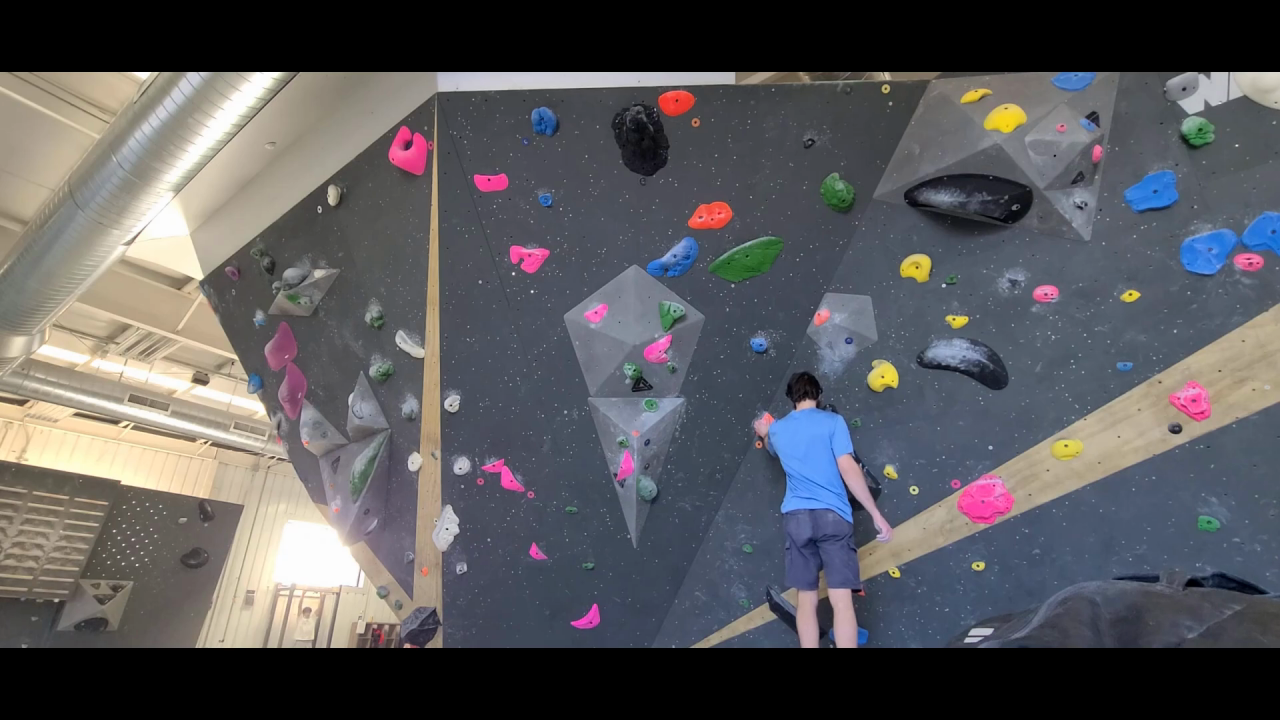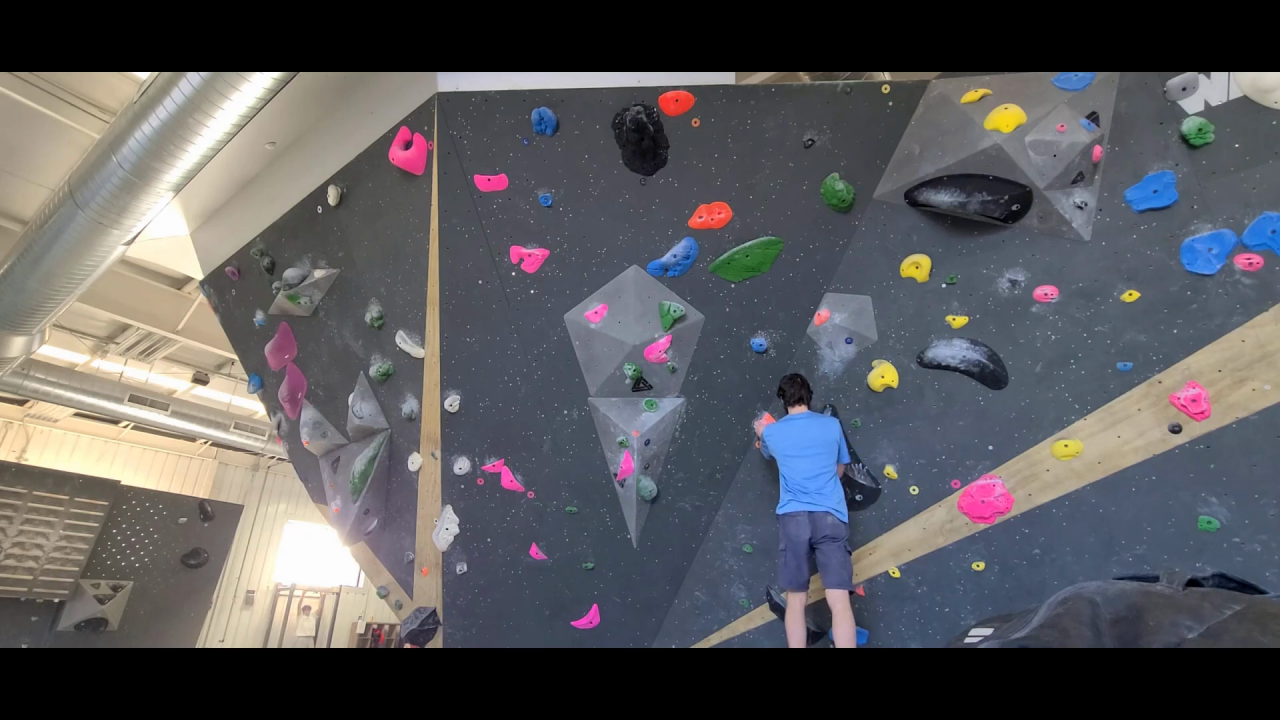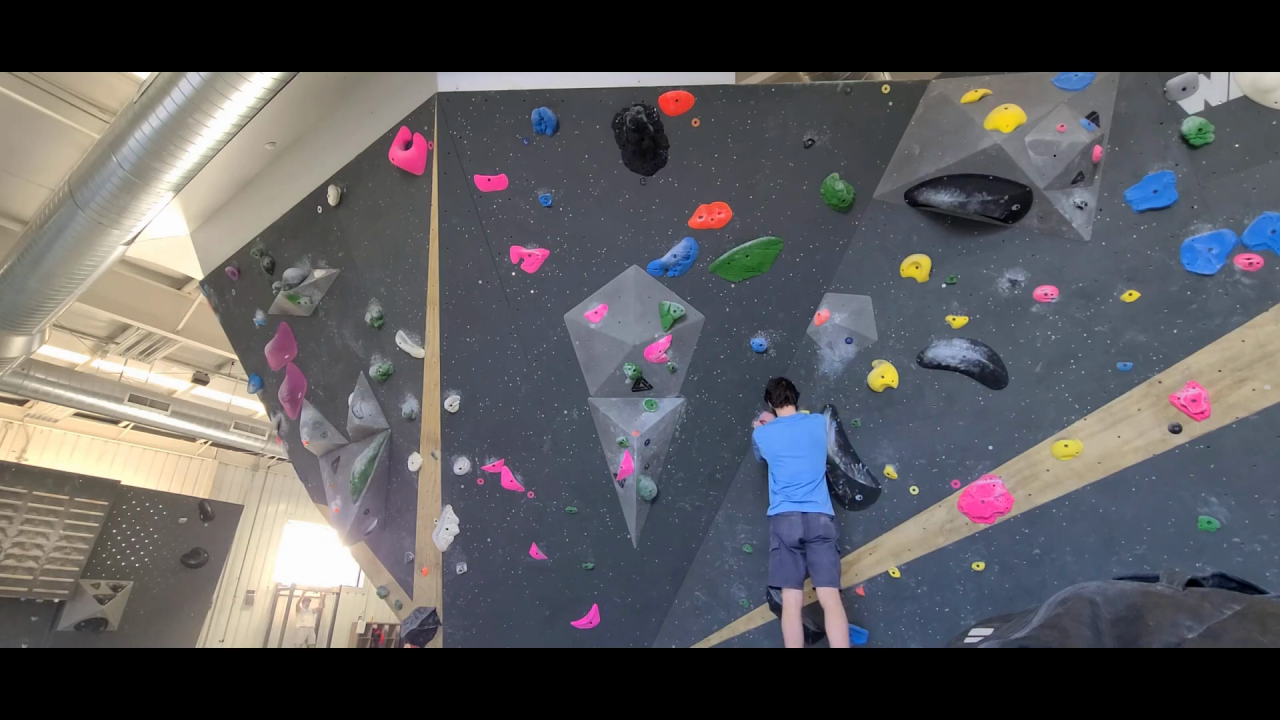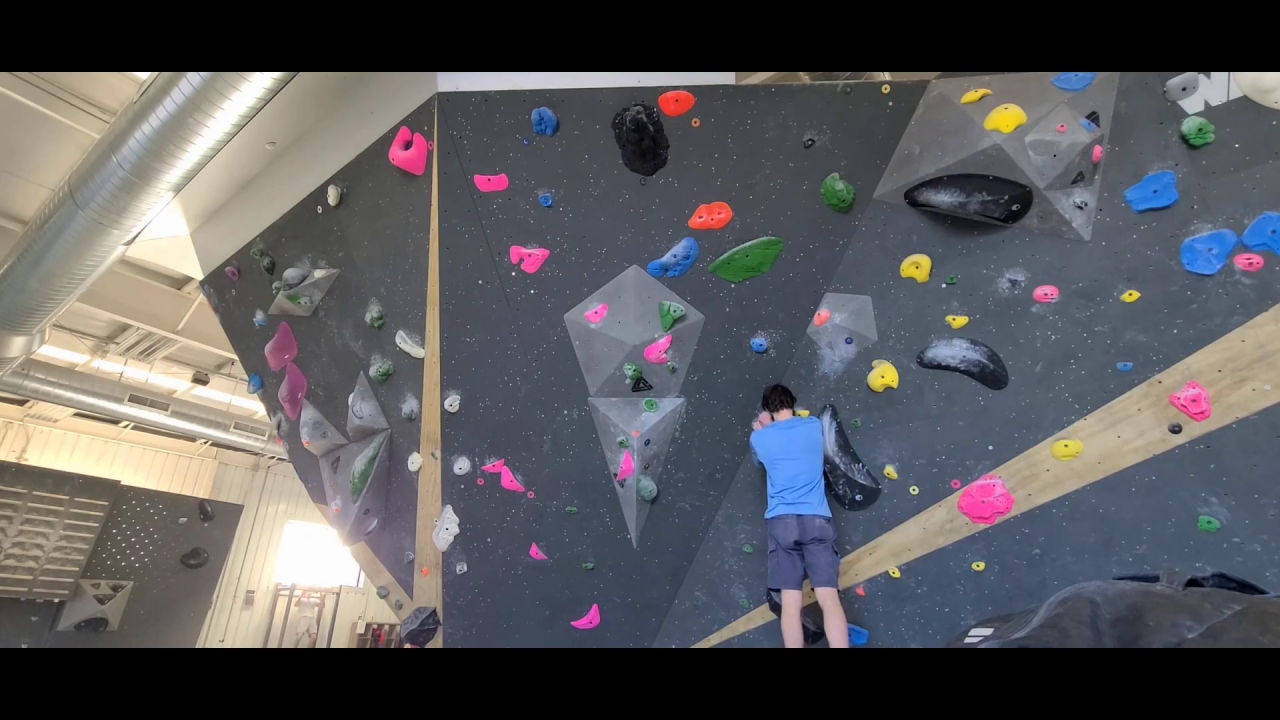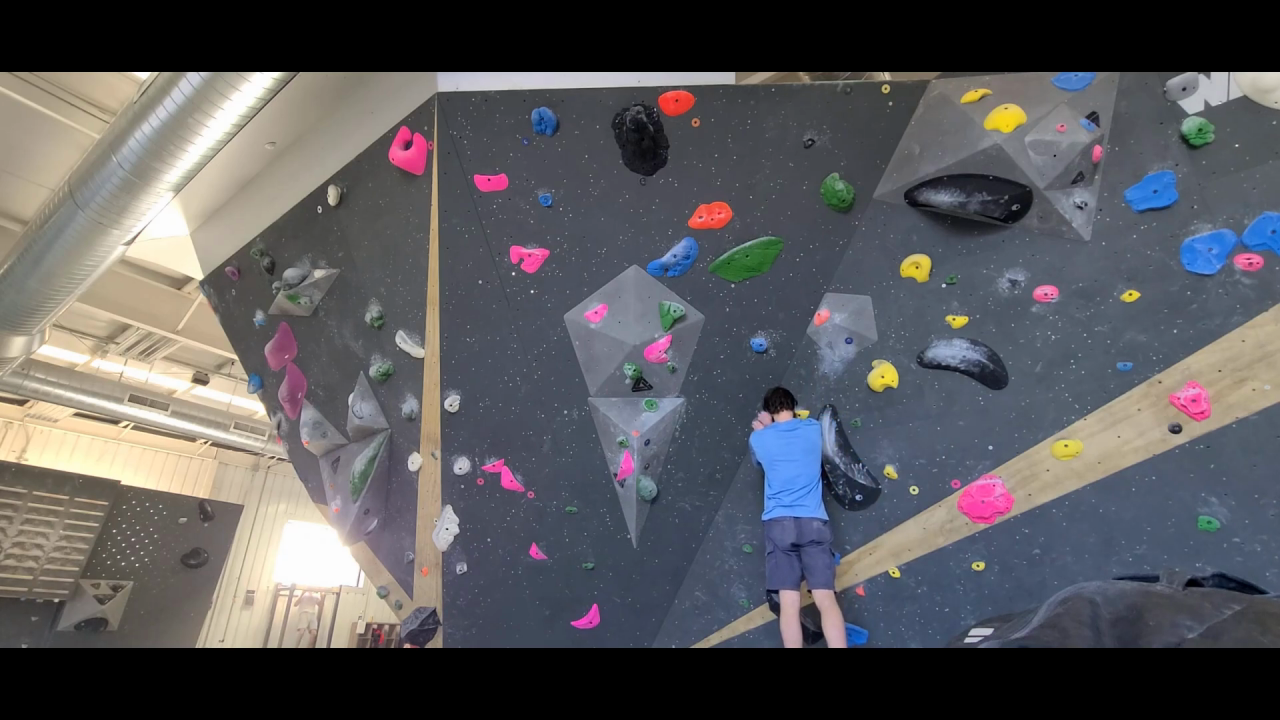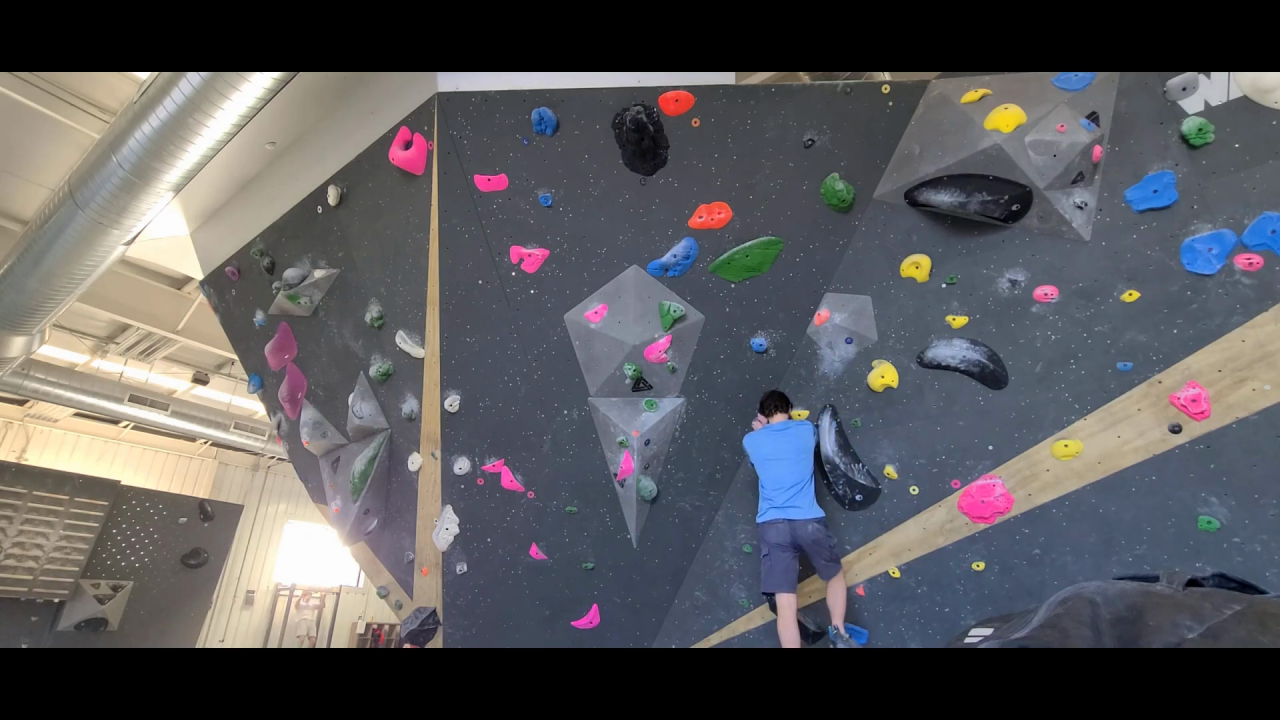
dt=0.4s
person 1, frame 1
left shoulder: (777, 429)
right shoulder: (832, 421)
right elbow: (847, 469)
right wrist: (876, 515)
left hip: (796, 517)
right hip: (832, 516)
left knee: (806, 600)
right knee: (841, 600)
person 1, frame 2
left shoulder: (772, 432)
right shoulder: (831, 425)
left hip: (793, 519)
right hip: (831, 518)
left knee: (795, 601)
right knee: (839, 600)
person 1, frame 3
left shoulder: (762, 434)
right shoulder: (818, 422)
left hip: (785, 520)
right hip: (820, 518)
left knee: (791, 601)
right knee: (830, 598)
person 1, frame 4
left shoulder: (759, 438)
right shoulder: (814, 426)
left hip: (781, 522)
right hip: (816, 520)
left knee: (790, 601)
right knee: (829, 598)
person 1, frame 5
left shoulder: (758, 438)
right shoulder: (813, 428)
left hip: (779, 524)
right hip: (814, 522)
left knee: (789, 603)
right knee: (826, 599)
person 1, frame 6
left shoulder: (751, 440)
right shoulder: (806, 429)
left hip: (772, 526)
right hip: (809, 522)
left knee: (785, 604)
right knee: (835, 575)
right ankle: (838, 630)
